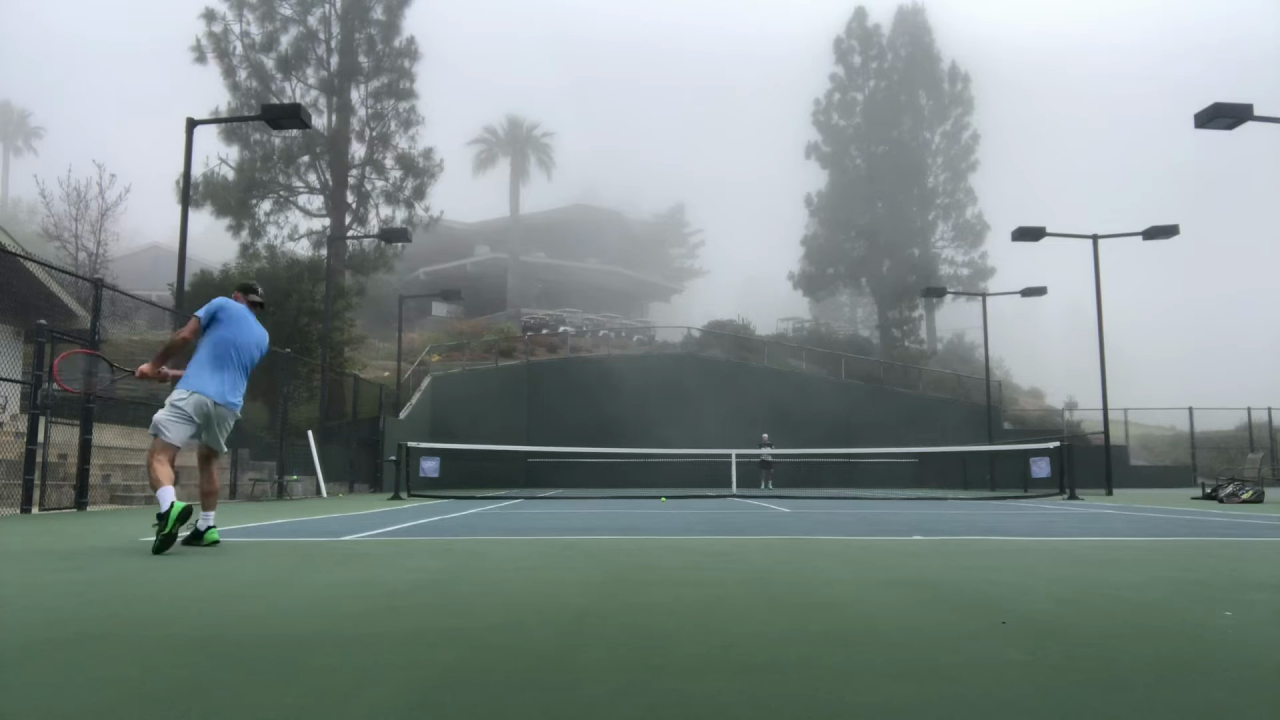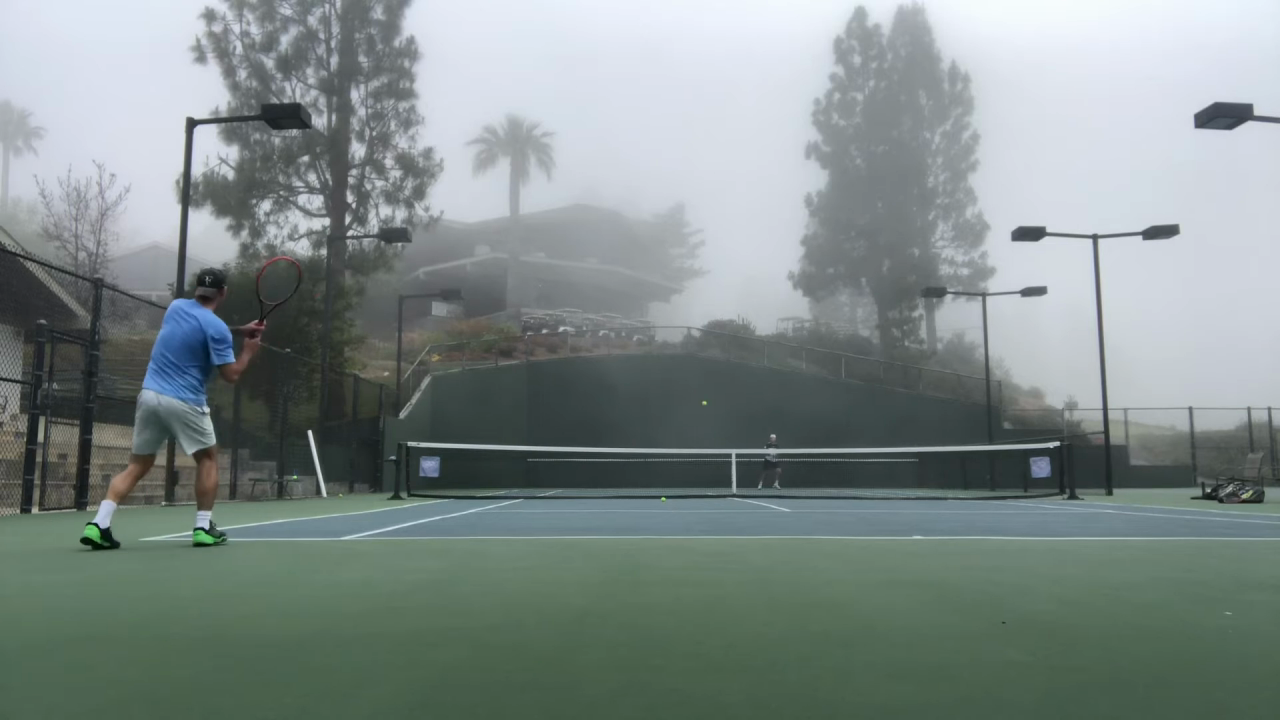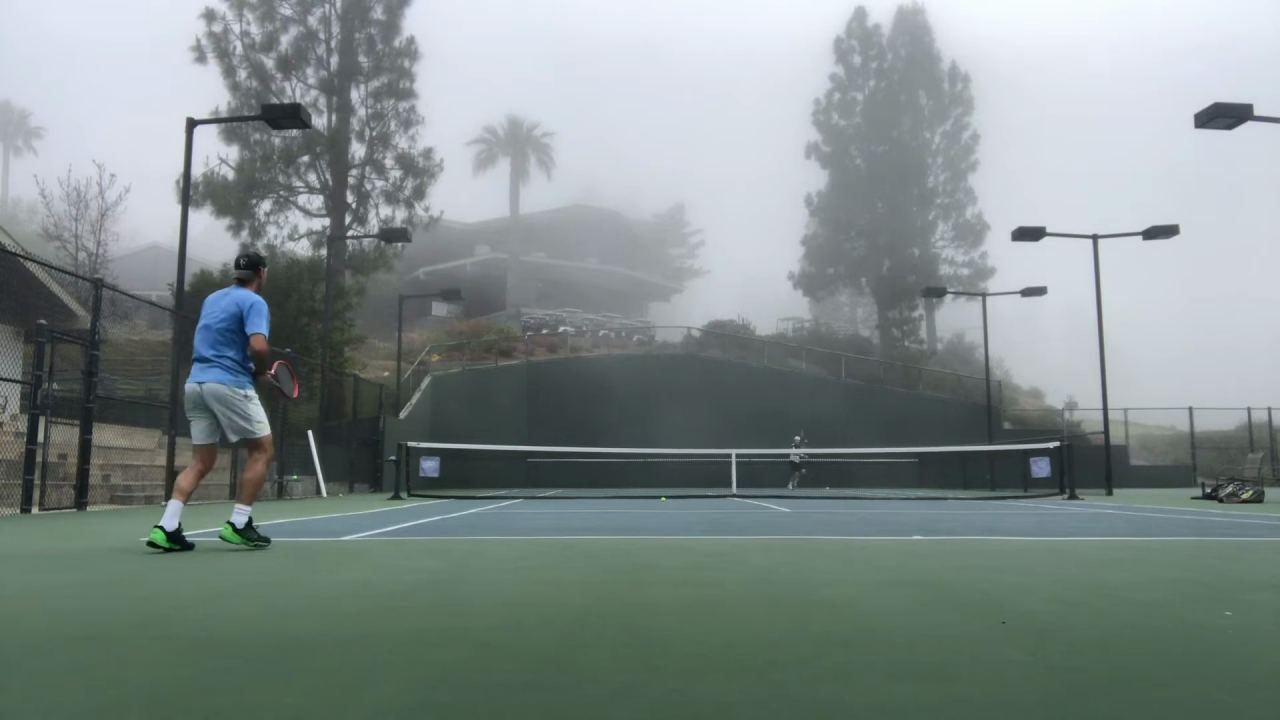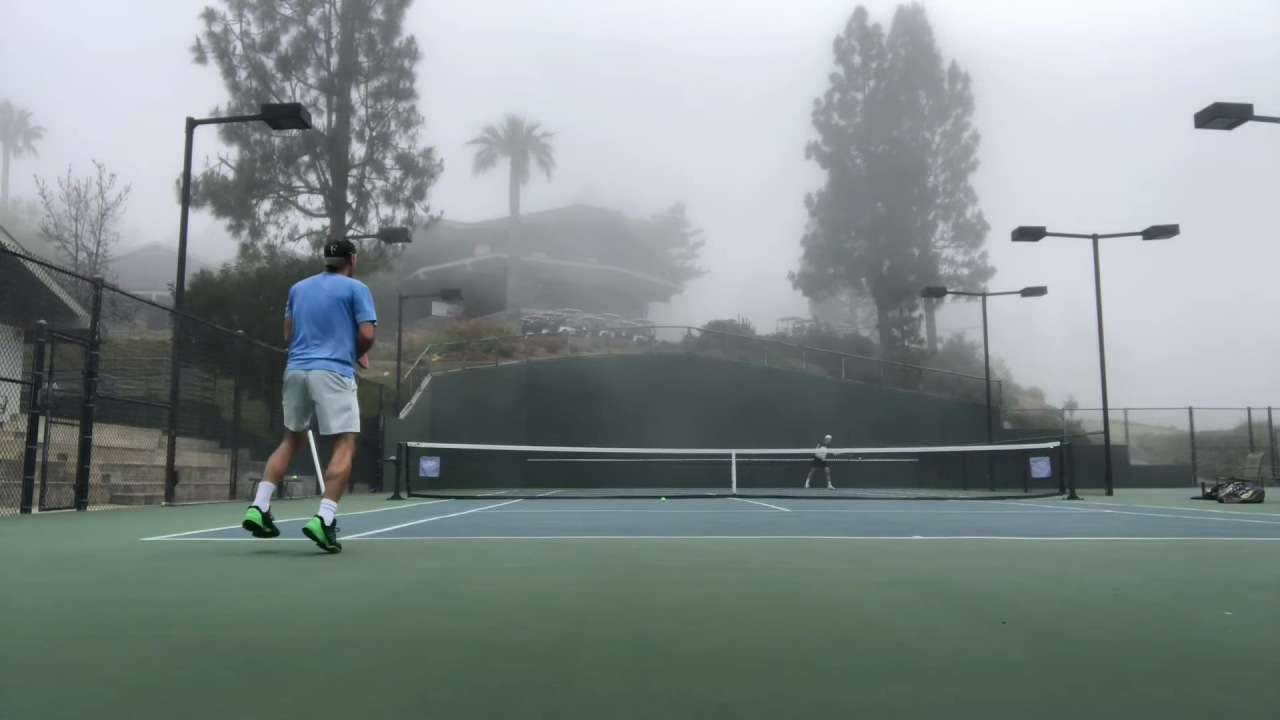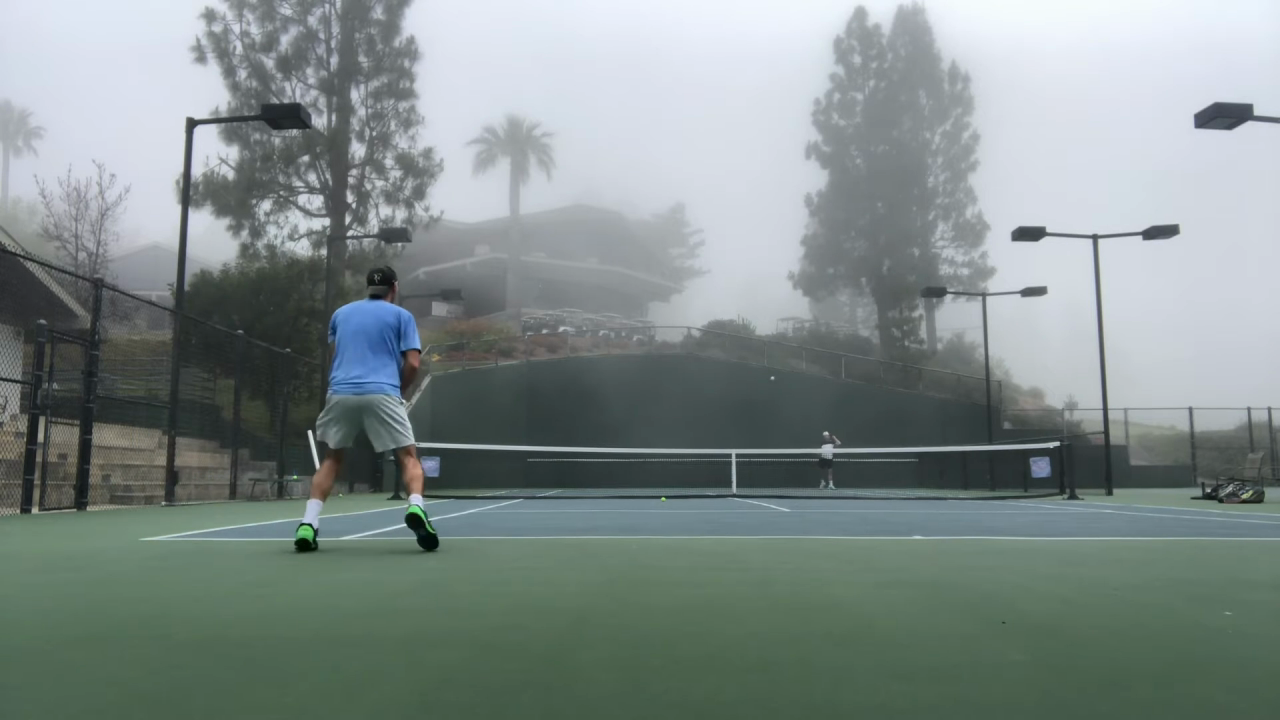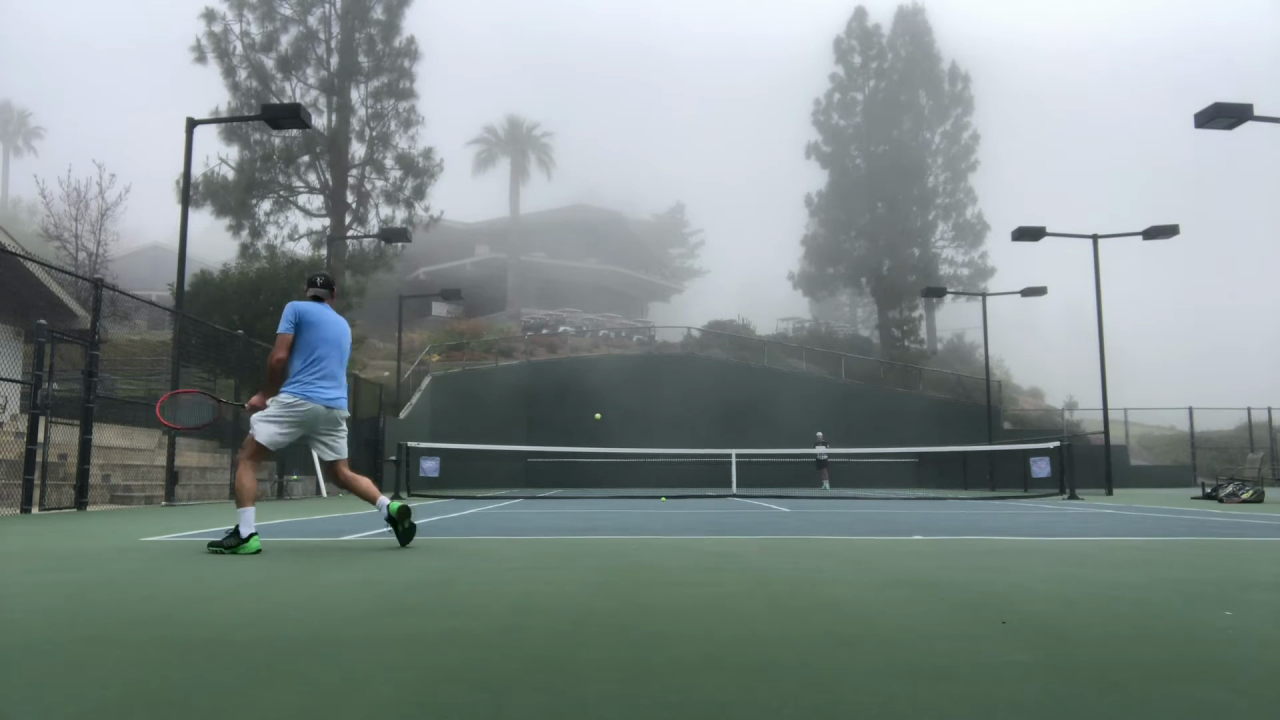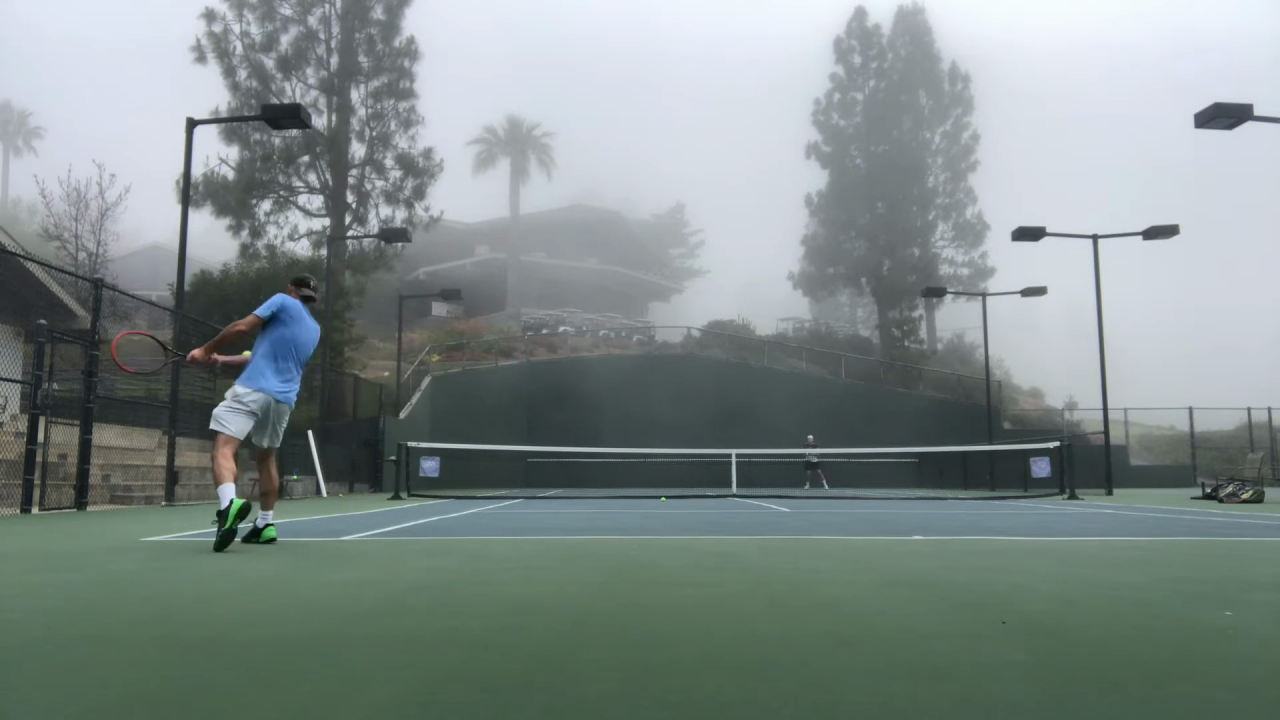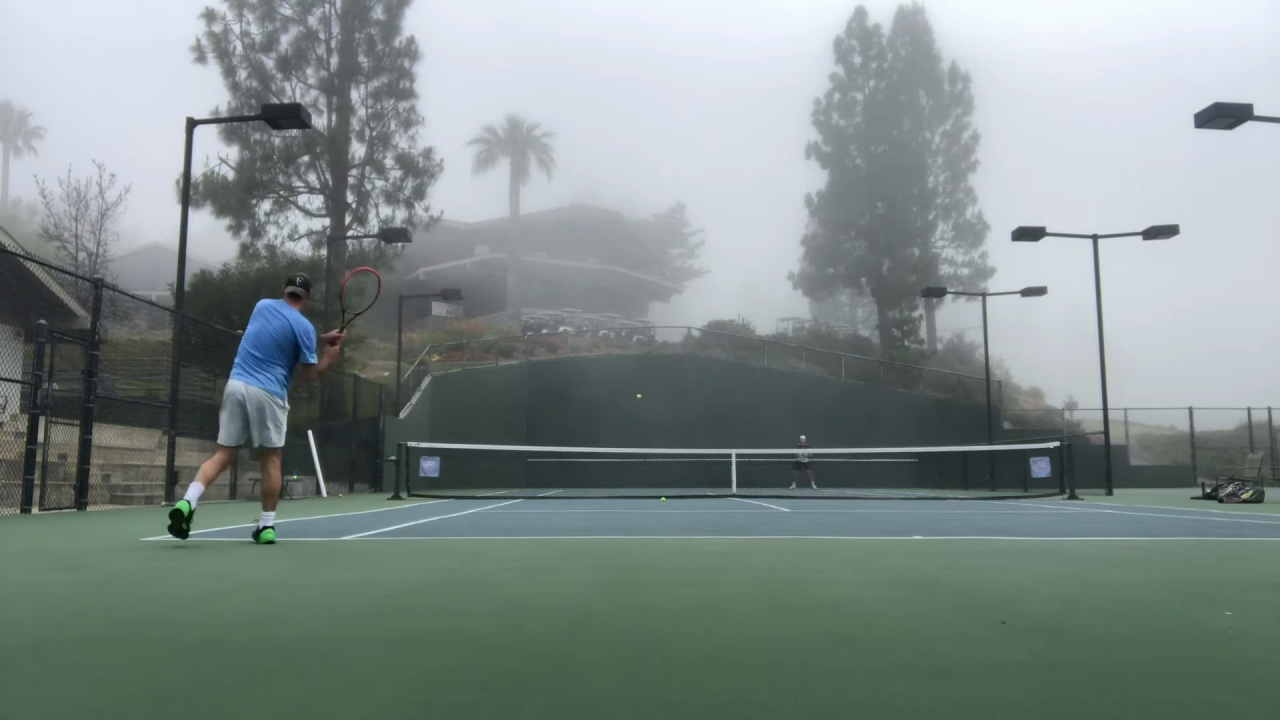
dt=0.5s
person 1, frame 1
left shoulder: (223, 305)
right shoulder: (262, 338)
left elbow: (186, 336)
left wrist: (156, 363)
right wrist: (172, 375)
left hip: (193, 395)
right hip: (228, 406)
left knee: (159, 458)
right knee: (208, 460)
left ankle: (170, 509)
right ankle: (206, 528)
person 1, frame 2
left shoulder: (176, 306)
right shoulder: (217, 328)
right elbow: (231, 375)
left wrist: (241, 330)
right wrist: (250, 348)
left hip: (150, 396)
right hip: (185, 402)
left knee: (137, 465)
right knee: (207, 458)
left ankle: (98, 526)
right ankle: (204, 527)
person 1, frame 3
left shoulder: (212, 299)
right shoulder: (255, 303)
right elbow: (258, 347)
left wrist: (250, 367)
right wrist: (260, 372)
left hip: (196, 384)
right hip: (228, 385)
left knee: (202, 460)
right knee: (262, 450)
left ankle: (167, 528)
right ankle: (238, 522)
person 1, frame 4
left shoulder: (298, 289)
right shoulder: (355, 287)
left elbow: (288, 334)
right elbow: (367, 334)
right wrist: (352, 354)
left hip: (296, 371)
right hip: (332, 372)
left knee: (290, 442)
right knee: (345, 447)
left ankle: (258, 509)
right ankle: (323, 520)
person 1, frame 5
left shoulder: (341, 314)
right shoulder: (402, 316)
right elbow: (412, 364)
right wrist: (398, 395)
left hip: (341, 393)
right hip: (383, 394)
left knee: (331, 460)
right knee: (408, 459)
left ankle: (308, 525)
right ankle: (416, 510)
person 1, frame 6
left shoulder: (296, 308)
right shoulder: (343, 325)
left elbow: (279, 357)
left wrist: (265, 394)
left hip: (298, 399)
right hip: (334, 407)
left knee: (247, 459)
right knee: (341, 474)
left ankle: (246, 535)
right ankle: (391, 510)
person 1, frame 7
left shoulder: (283, 302)
right shoulder: (314, 330)
left elbow: (242, 328)
left wrist: (207, 349)
right wrist: (222, 361)
left hip: (253, 391)
right hip: (283, 400)
left knee: (222, 451)
right knee: (267, 459)
left ankle: (229, 505)
right ankle: (265, 525)
person 1, frame 8
left shoulder: (263, 306)
right shoulder: (305, 327)
right elbow: (309, 374)
left wrist: (323, 338)
right wrist: (331, 354)
left hip: (236, 386)
right hip: (269, 394)
left knee: (223, 455)
right knee: (271, 460)
left ankle: (187, 503)
right ankle: (266, 526)
